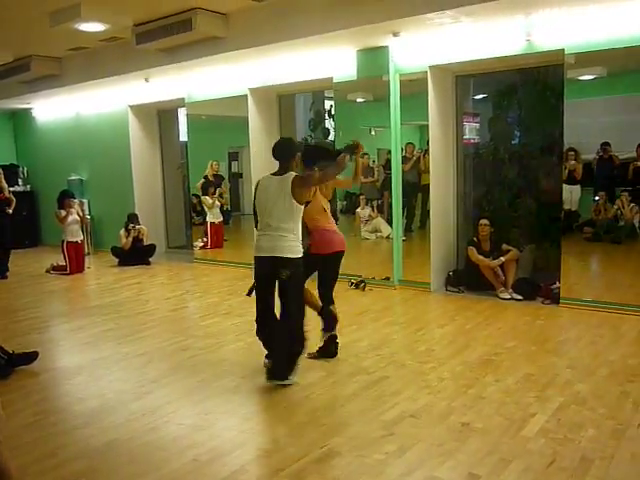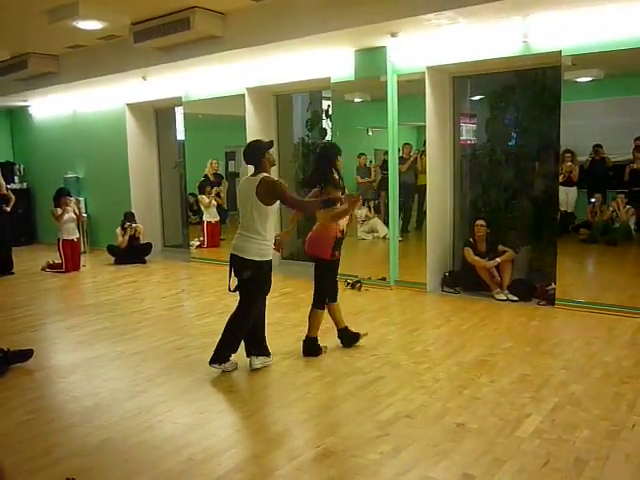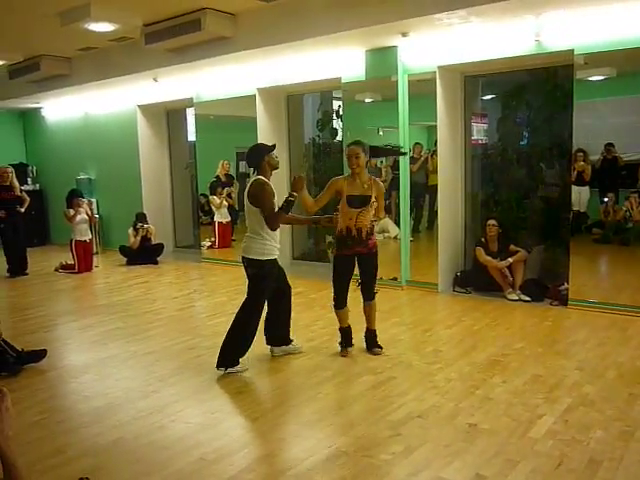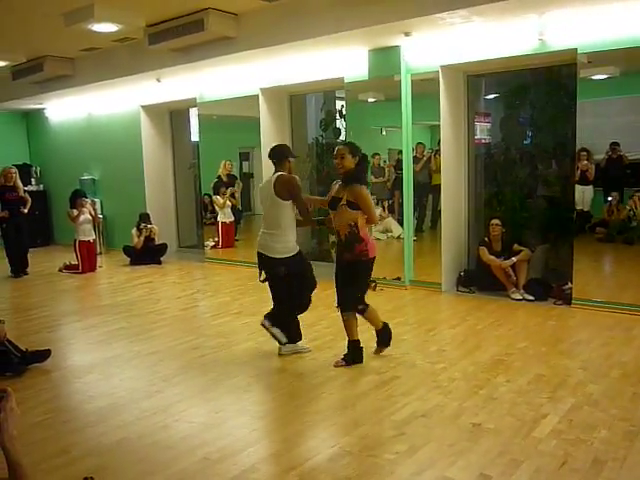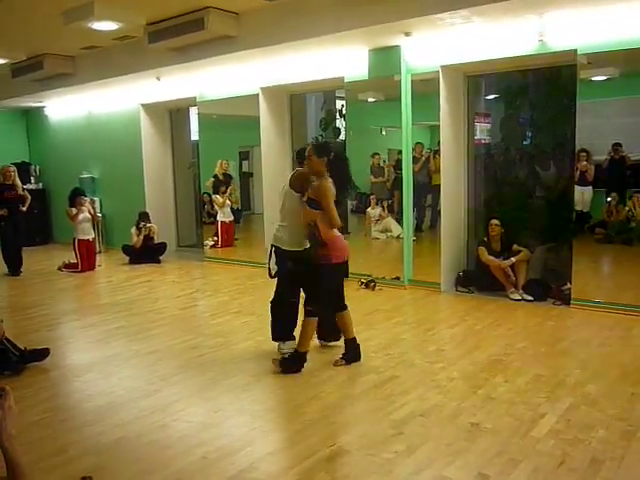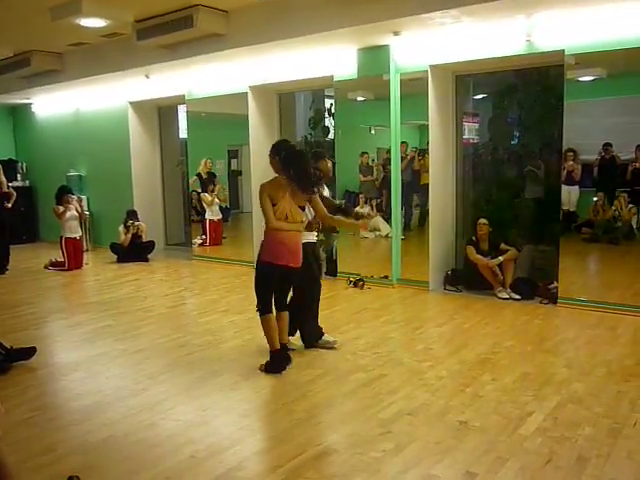
dt=0.3s
person 1, frame 1
right shoulder: (328, 182)
right elbow: (355, 181)
right wrist: (357, 156)
left hip: (318, 242)
right hip: (337, 241)
right knee: (326, 292)
left ankle: (326, 314)
right ankle: (330, 343)
person 1, frame 2
left shoulder: (321, 183)
right shoulder: (334, 185)
right elbow: (333, 218)
right wrist: (351, 205)
left hip: (318, 241)
right hip: (327, 244)
left knee: (329, 291)
right knee: (323, 294)
left ankle: (346, 334)
right ankle: (310, 343)
person 1, frame 3
left shoulder: (376, 185)
right shoulder: (339, 183)
left elbow: (379, 215)
right elbow: (312, 207)
left wrist: (364, 220)
right wrist: (302, 191)
left hip: (367, 244)
right hip: (344, 244)
left knee: (368, 291)
right knee: (339, 295)
left ankle: (371, 338)
right ankle: (346, 334)
person 1, frame 4
left shoulder: (357, 188)
right shoulder: (336, 186)
left elbow: (373, 218)
right elbow: (328, 203)
left wrist: (355, 225)
right wrist: (307, 198)
left hip: (361, 250)
right hip: (344, 249)
left knee: (356, 302)
right knee: (344, 300)
left ankle: (382, 330)
right ankle: (354, 350)
person 1, frame 5
left shoulder: (321, 186)
right shoulder: (325, 184)
left elbow: (333, 222)
left wrist: (317, 223)
left hip: (329, 251)
right hip: (334, 249)
left knee: (314, 304)
right knee: (335, 302)
left ankle: (297, 358)
right ankle: (352, 349)
person 1, frame 6
left shoulder: (268, 187)
right shoulder: (306, 187)
left elbow: (270, 223)
right elbow: (326, 219)
left wrist: (295, 226)
right wrist: (354, 223)
left hip: (273, 250)
right hip: (295, 251)
left knee: (264, 304)
right knee: (281, 302)
left ankle: (276, 358)
right ankle: (283, 350)
person 2, frame 1
left shoulder: (260, 184)
right shoulder: (301, 181)
right elbow: (337, 167)
left hip: (262, 253)
right hip: (289, 255)
left knee: (265, 310)
right knee: (293, 313)
left ankle: (275, 357)
right ankle: (282, 371)
person 2, frame 2
left shoulder: (243, 184)
right shoulder: (270, 184)
right elbow: (302, 207)
left wrist: (269, 239)
left hip: (239, 251)
right hip: (257, 255)
left knee: (253, 304)
right knee: (249, 307)
left ankle: (258, 353)
right ankle: (221, 356)
person 2, frame 3
left shoulder: (259, 185)
right shoulder: (262, 185)
left elbow: (283, 219)
right elbow: (274, 223)
left wrist: (317, 220)
right wrist: (291, 198)
left hip: (264, 254)
right hip: (261, 255)
left knee: (281, 293)
right knee: (252, 307)
left ankle: (280, 341)
right ankle: (228, 360)
person 2, frame 4
left shoulder: (264, 185)
right shoulder: (289, 180)
right elbow: (305, 215)
left wrist: (310, 221)
left hip: (265, 249)
right hip: (284, 250)
left knee: (285, 294)
right knee: (307, 286)
left ankle: (288, 341)
right ankle: (275, 320)
person 2, frame 5
left shoulder: (292, 180)
right shoulder: (304, 176)
right elbow: (309, 212)
left hip: (281, 242)
right hip: (296, 245)
left knee: (285, 291)
right knee: (316, 289)
left ankle: (284, 339)
right ankle: (329, 334)
person 2, frame 6
left shoulder: (324, 190)
left elbow: (330, 207)
left hip: (310, 239)
right hip: (298, 239)
left knee: (305, 287)
right knee: (310, 287)
left ankle: (287, 330)
right ankle: (313, 336)
